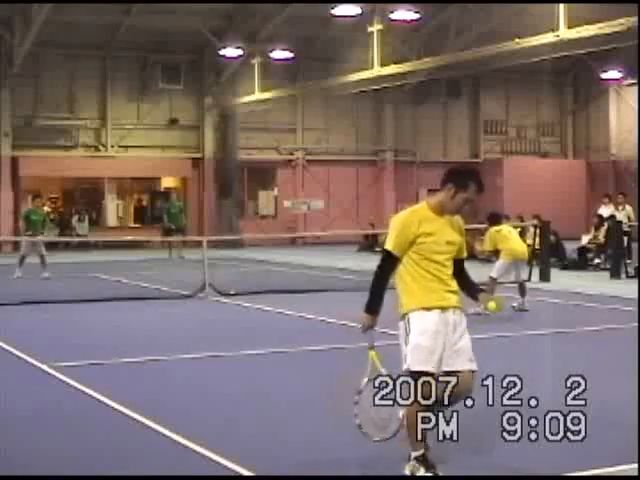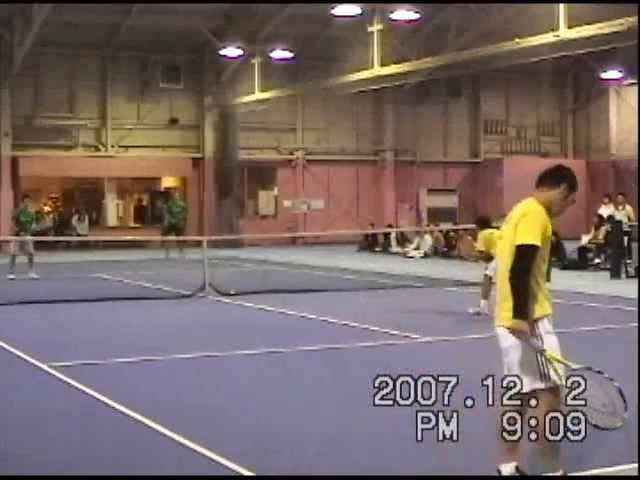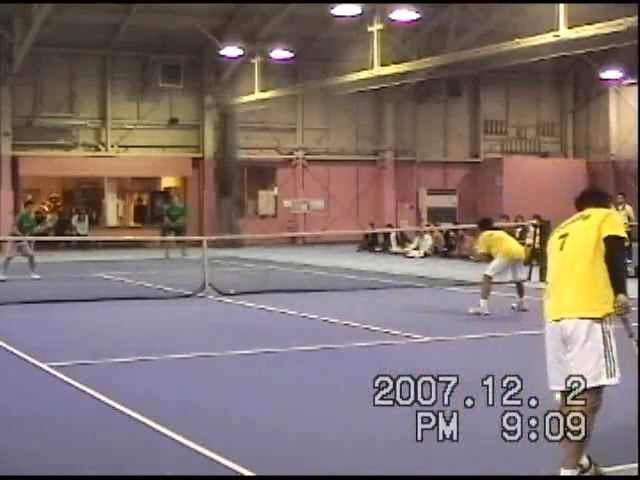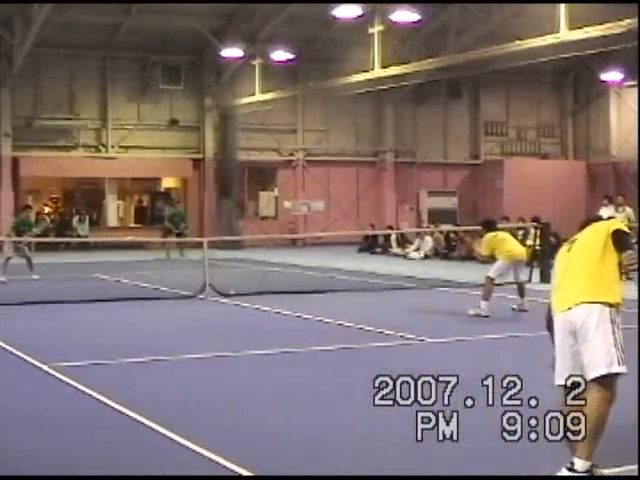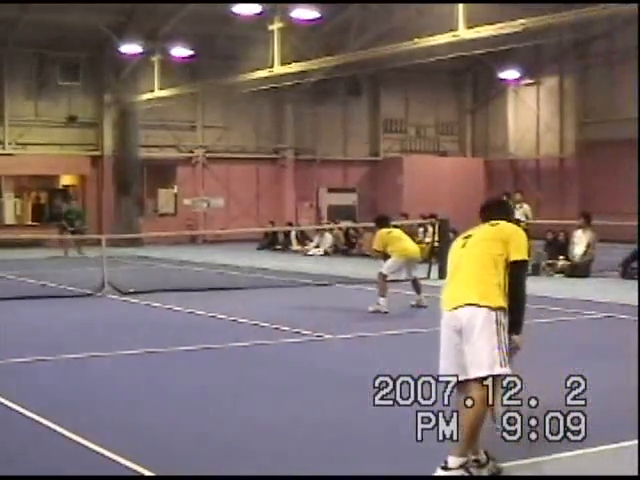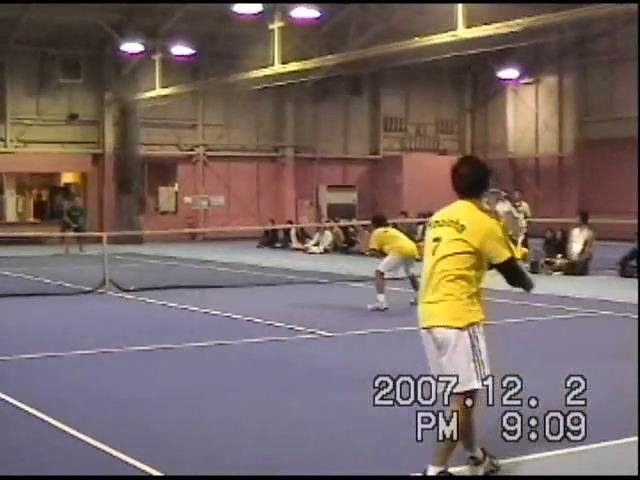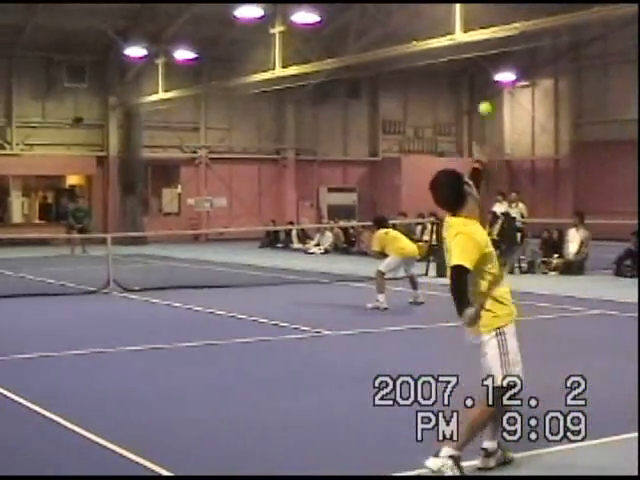
dt=0.7s
person 1, frame 1
left shoulder: (456, 225)
right shoulder: (410, 219)
right elbow: (385, 268)
left wrist: (476, 292)
right wrist: (371, 310)
left hip: (453, 311)
right hip: (421, 312)
left knee: (464, 384)
right knee: (421, 386)
left ankle: (415, 420)
right ankle: (417, 457)
person 1, frame 2
left shoulder: (520, 214)
right shoulder: (535, 214)
right elbow: (520, 268)
right wrist: (521, 316)
left hip: (511, 319)
right hip: (527, 321)
left knee: (522, 396)
right knee: (550, 395)
left ankle: (508, 467)
right ankle: (554, 473)
person 1, frame 3
left shoulder: (559, 230)
right shoulder: (608, 216)
right elbow: (614, 254)
right wrist: (620, 292)
left hip: (555, 315)
right hip: (588, 314)
left knee: (570, 396)
right knee: (587, 397)
left ankle: (578, 462)
right ankle: (570, 470)
person 1, frame 4
left shoulder: (566, 249)
right shoulder: (610, 226)
right elbow: (620, 236)
left wrist: (557, 335)
right wrist: (628, 252)
left hip: (562, 312)
right hip: (595, 307)
right knee: (602, 389)
left ankle: (579, 463)
right ankle: (579, 467)
person 1, frame 5
left shoulder: (463, 238)
right shoulder: (512, 232)
right elbow: (516, 282)
right wrist: (514, 330)
left hip: (451, 309)
right hip: (482, 308)
left knee: (466, 389)
right knee: (482, 387)
left ankle: (477, 459)
right ankle: (453, 465)
person 1, frame 6
left shoulder: (438, 218)
right shoulder: (485, 224)
right elbow: (511, 272)
right wrist: (526, 282)
left hip: (430, 315)
right hip: (459, 318)
left knee: (461, 393)
right knee: (463, 396)
left ankle: (476, 457)
right ankle: (436, 469)
person 1, frame 7
left shoulder: (459, 222)
right shoulder: (465, 233)
left elbow: (471, 205)
right elbow: (458, 279)
left wrist: (477, 169)
right wrist: (465, 310)
left hip: (492, 317)
right hip: (492, 320)
left knee: (501, 386)
right knee: (495, 394)
left ankle: (491, 449)
right ankle: (447, 455)
